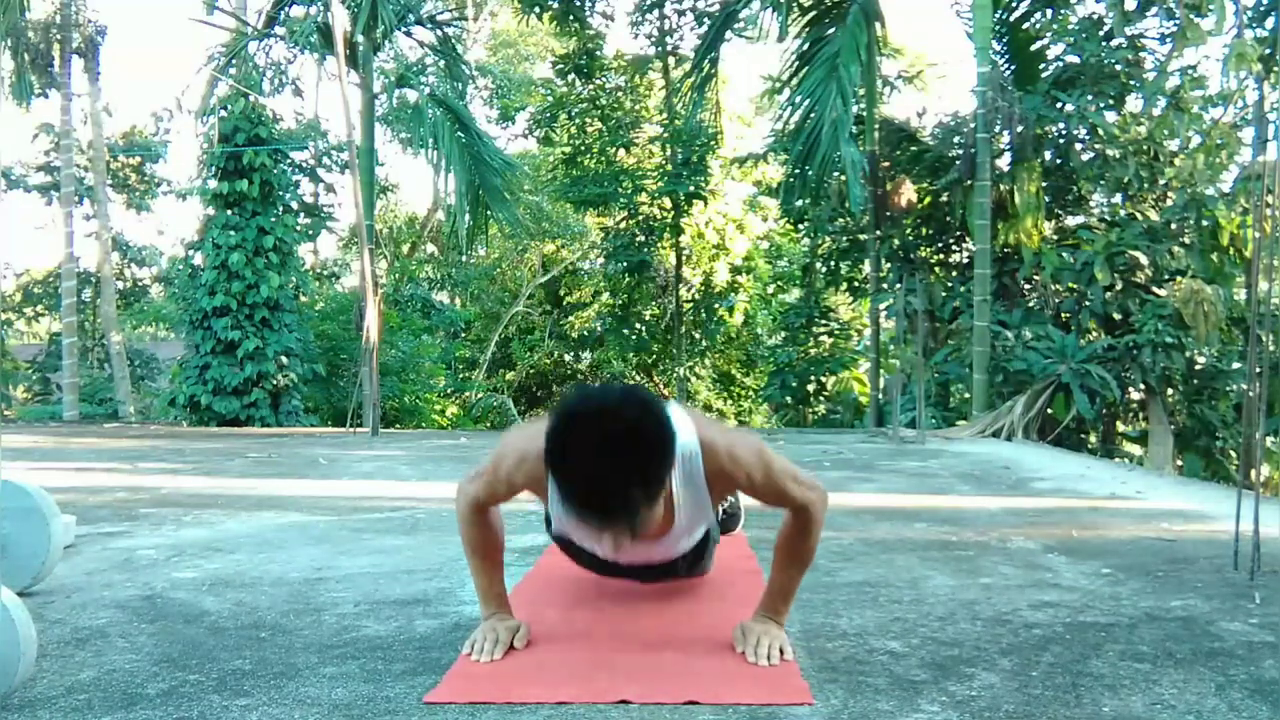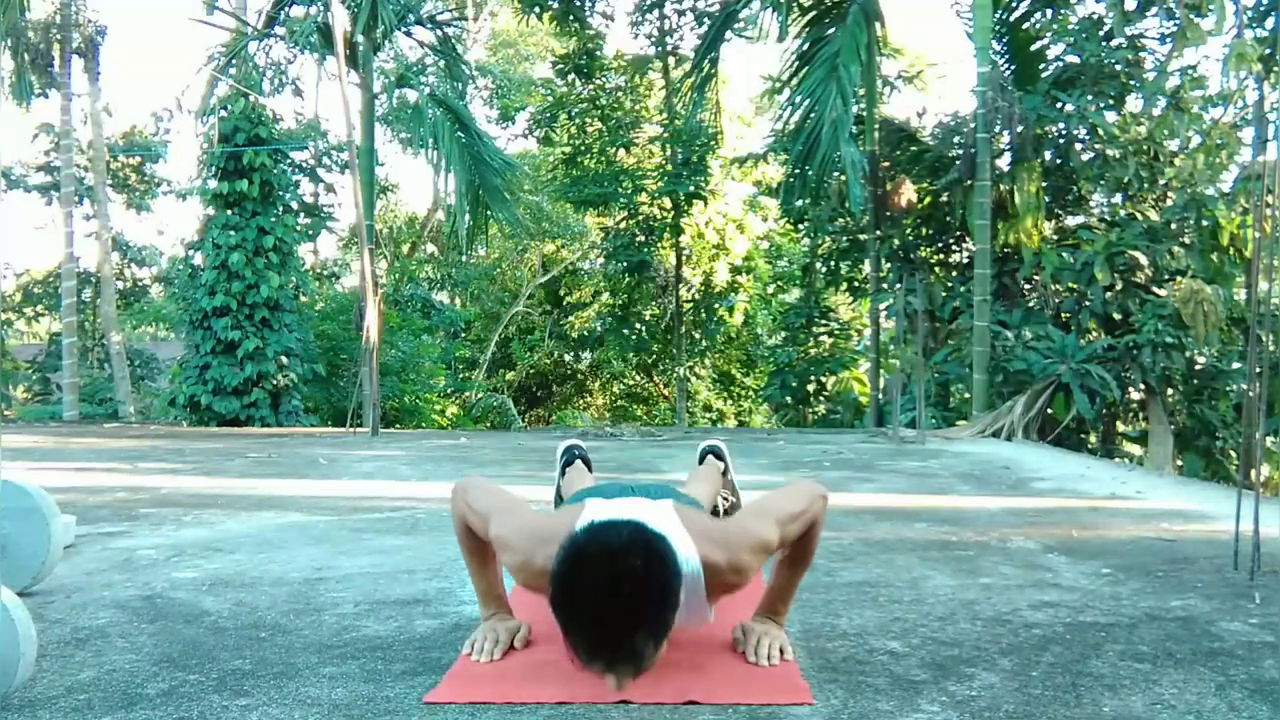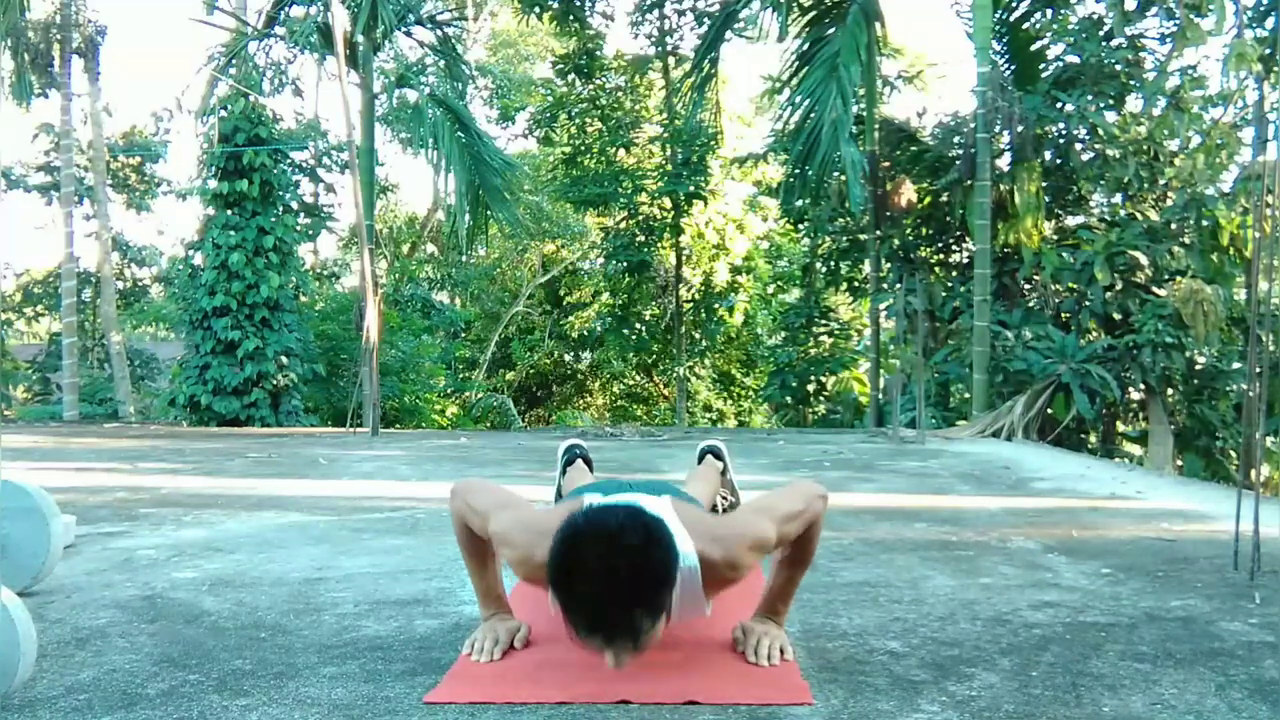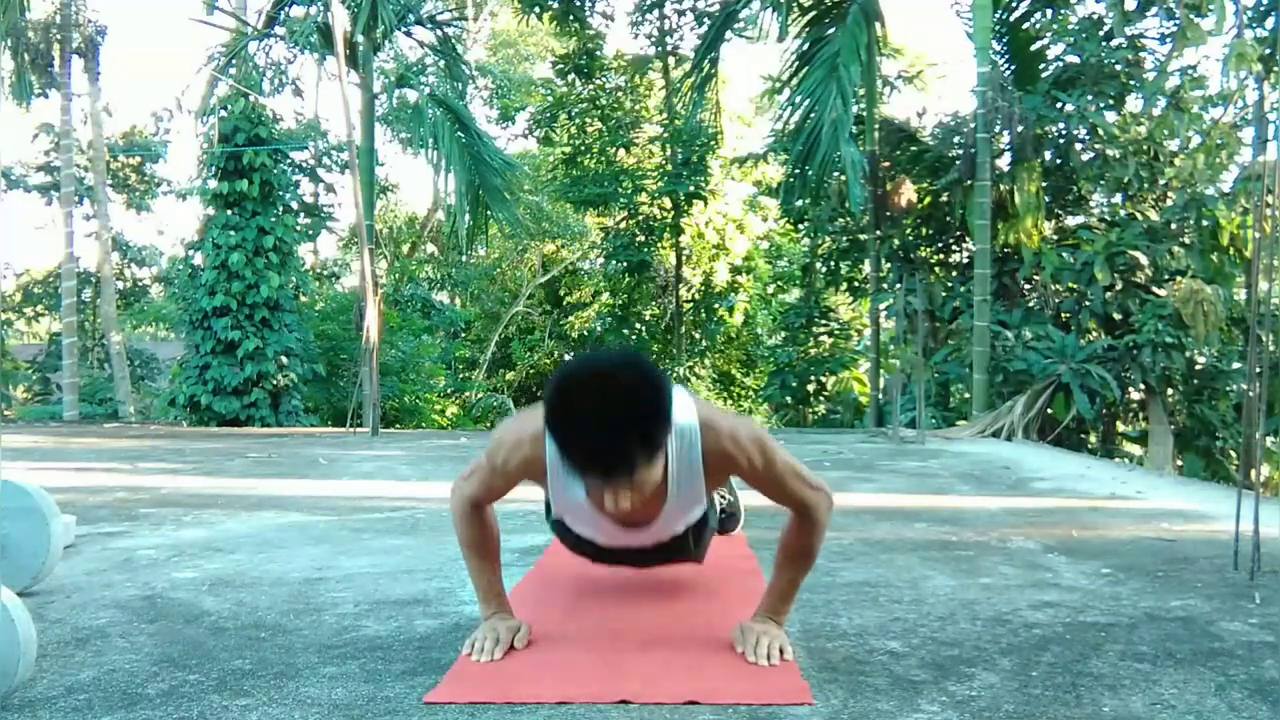
dt=0.3s
person 1, frame 1
left shoulder: (719, 455)
right shoulder: (528, 456)
left elbow: (811, 502)
right elbow: (472, 498)
left wrist: (770, 618)
right wrist: (495, 614)
left knee: (700, 555)
person 1, frame 2
left shoulder: (723, 559)
right shoulder: (534, 557)
left elbow: (813, 497)
right elbow: (464, 495)
left wrist: (770, 617)
right wrist: (494, 613)
left hip: (672, 507)
right hip: (589, 508)
left ankle: (713, 465)
right ankle: (572, 465)
person 1, frame 3
left shoulder: (721, 553)
right shoulder: (532, 549)
left elbow: (814, 499)
right elbow: (461, 497)
left wrist: (770, 618)
right wrist: (494, 614)
left hip: (673, 504)
right hip: (589, 502)
left ankle: (711, 464)
right ankle: (574, 464)
person 1, frame 4
left shoulder: (720, 437)
right shoulder: (528, 442)
left elbow: (815, 502)
right elbow: (467, 498)
left wrist: (770, 618)
right wrist: (495, 614)
left hip: (680, 531)
